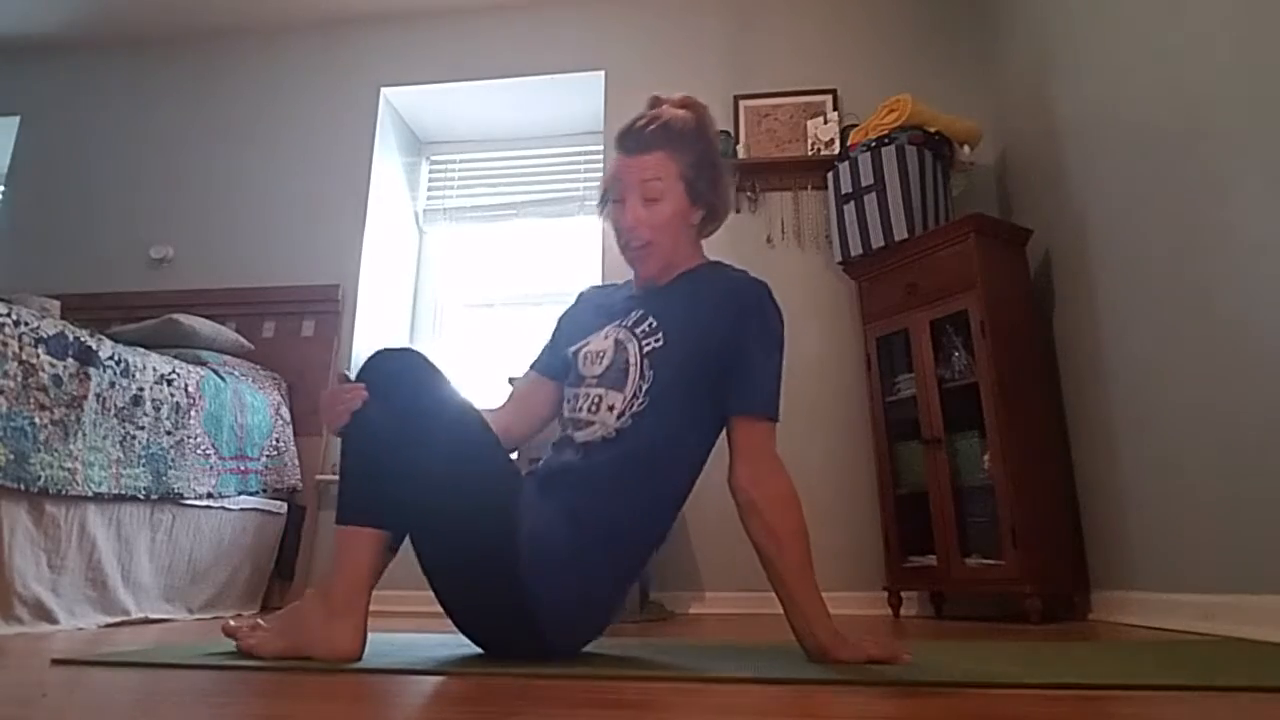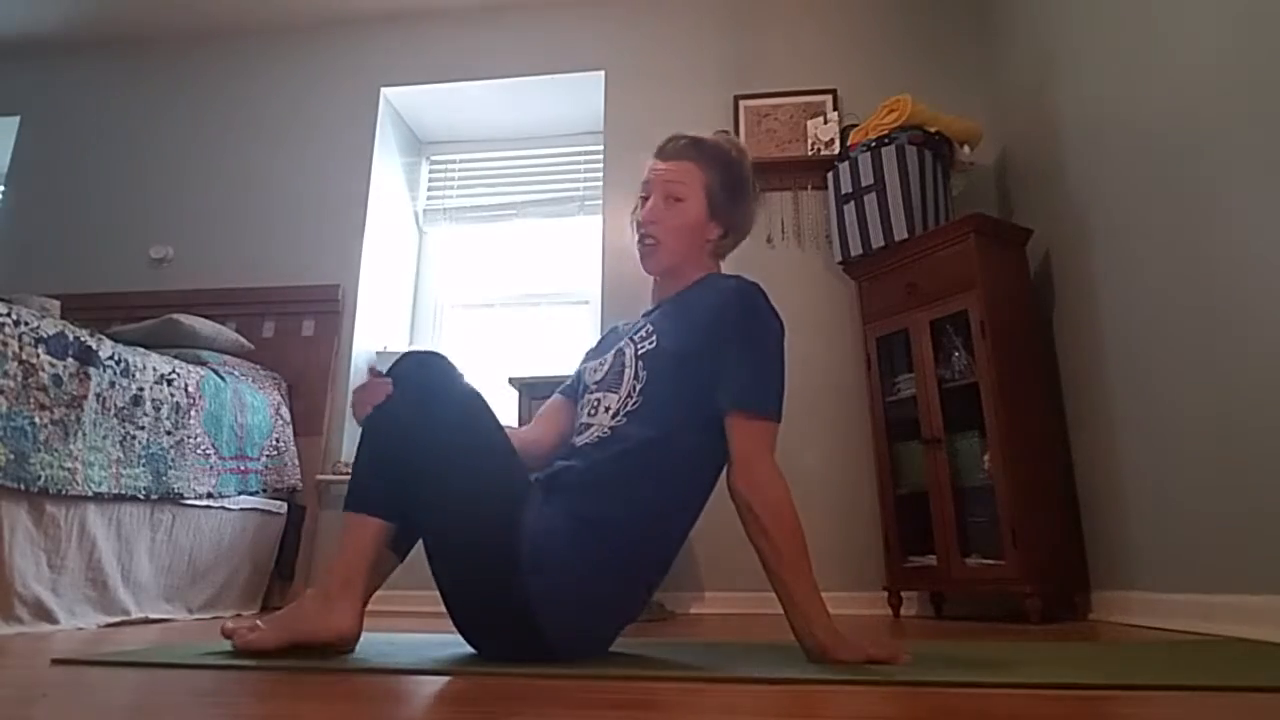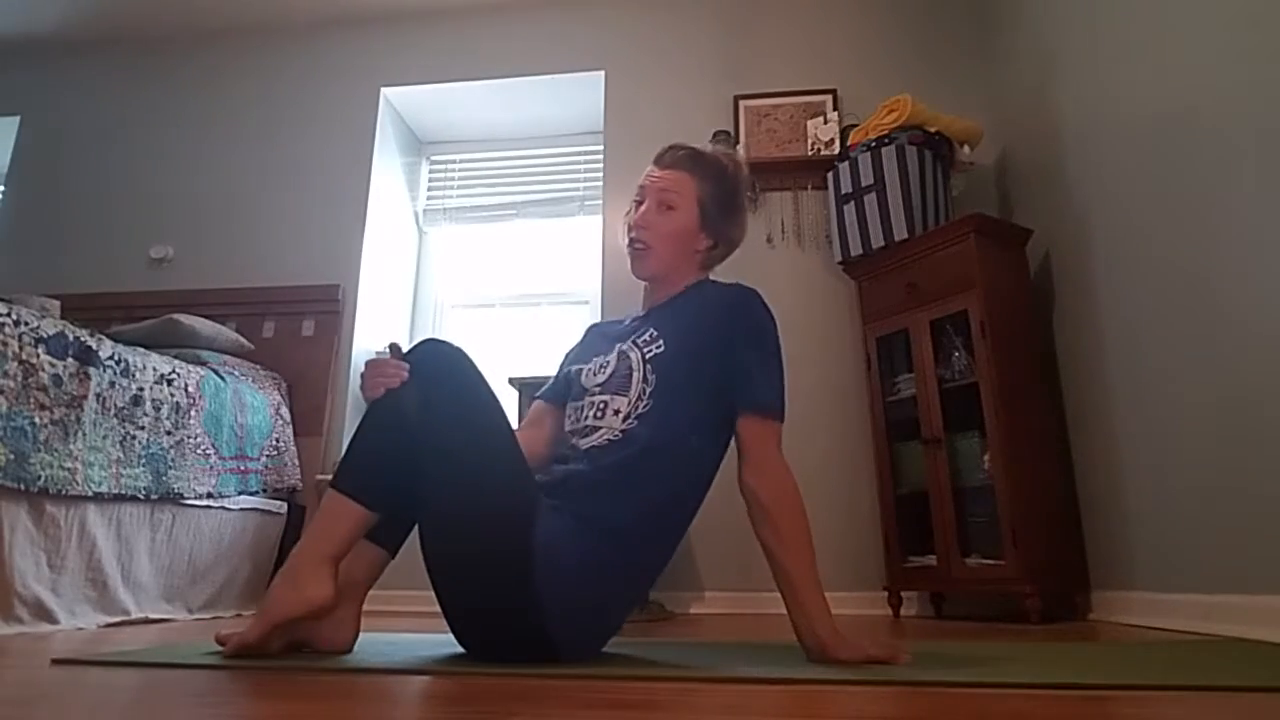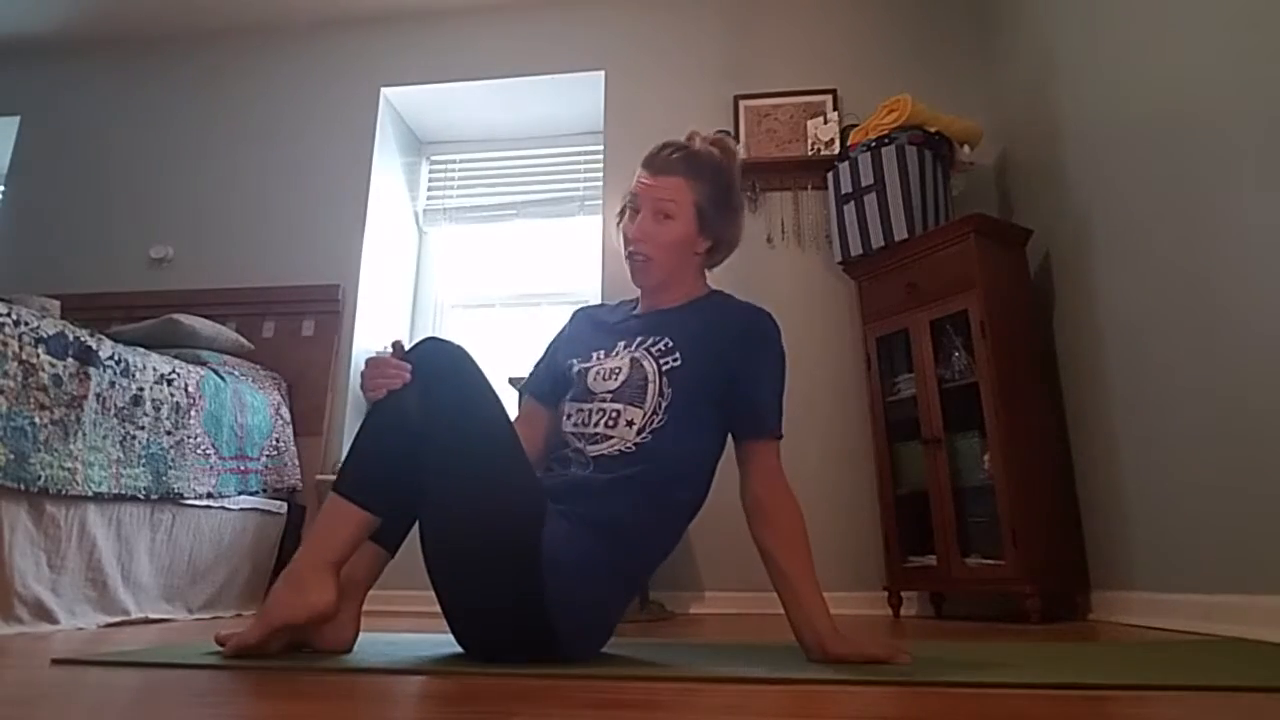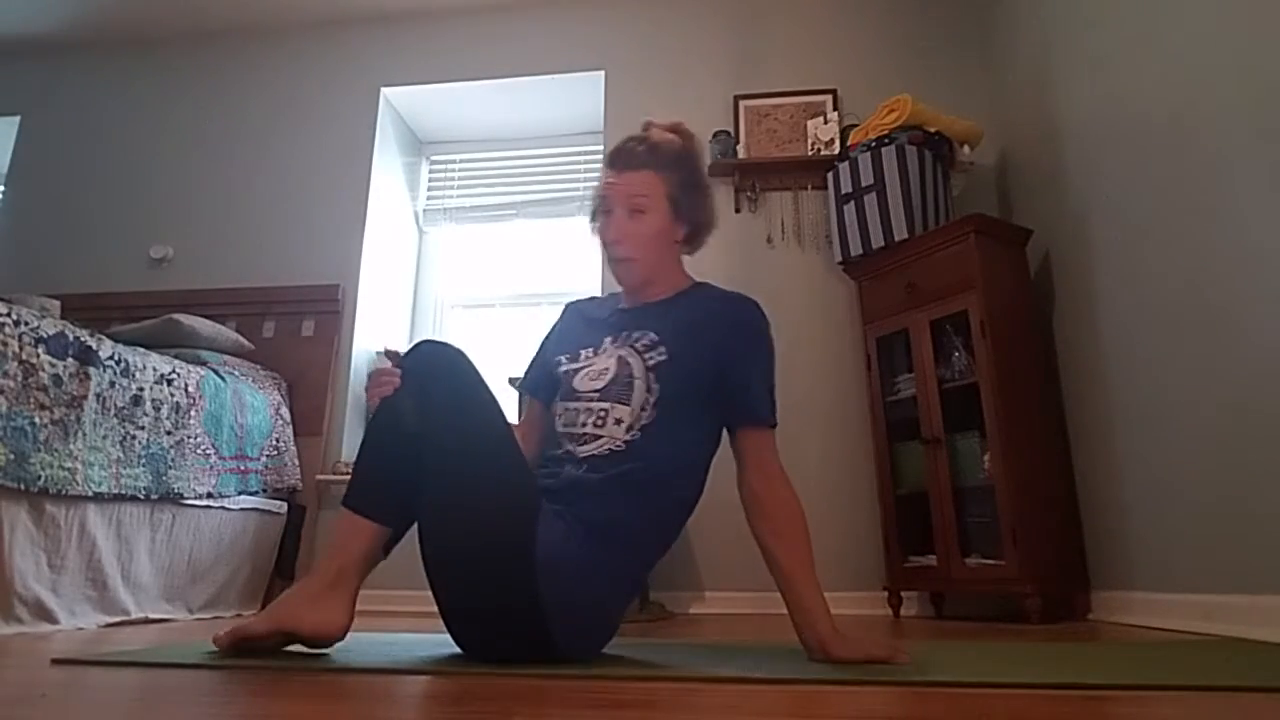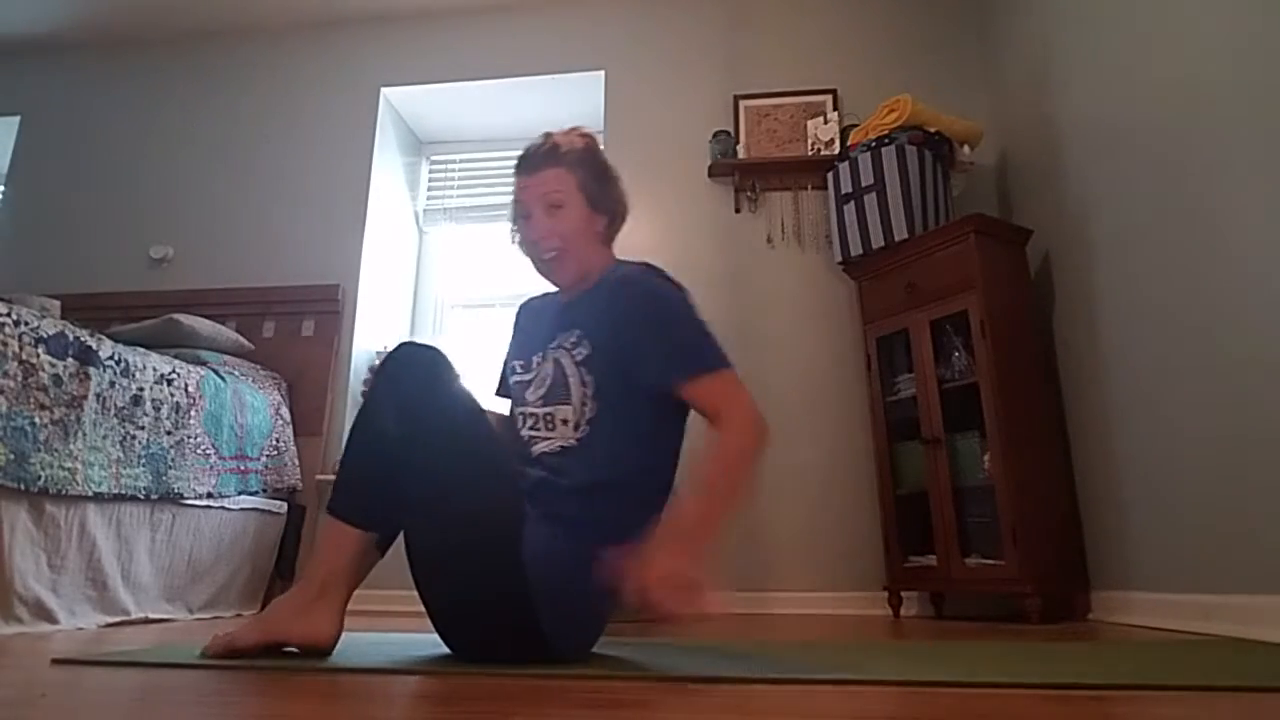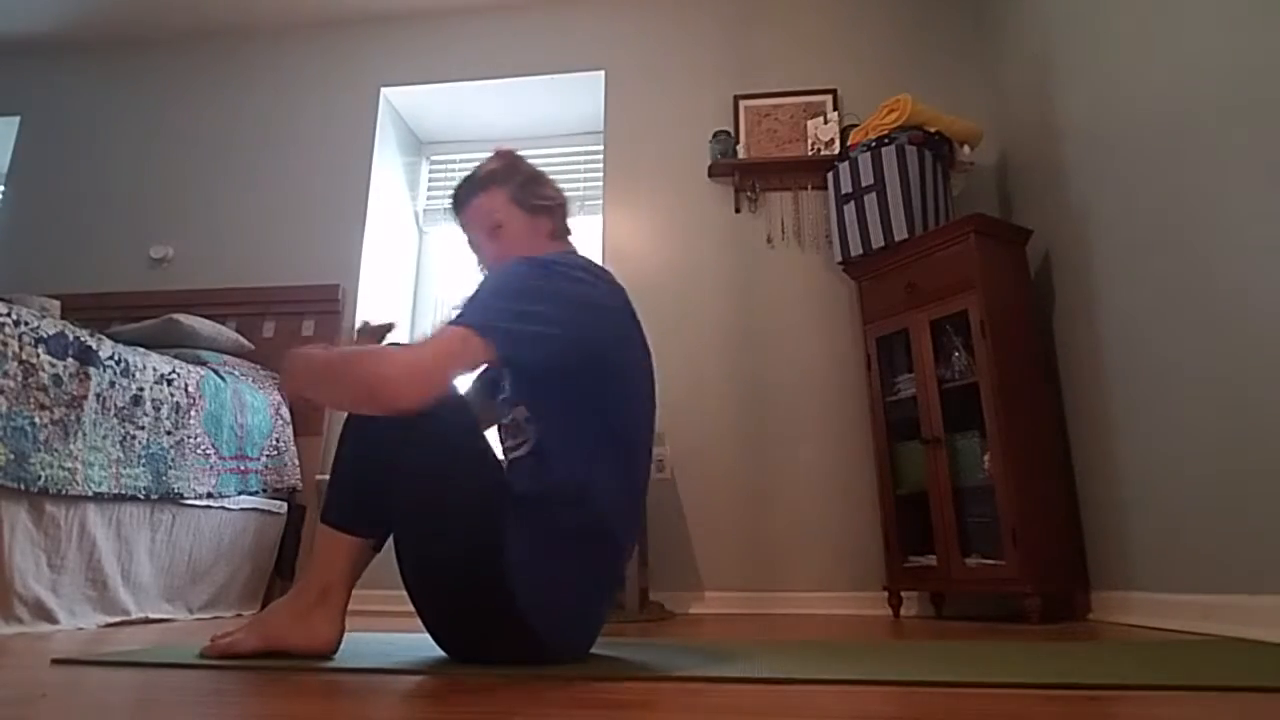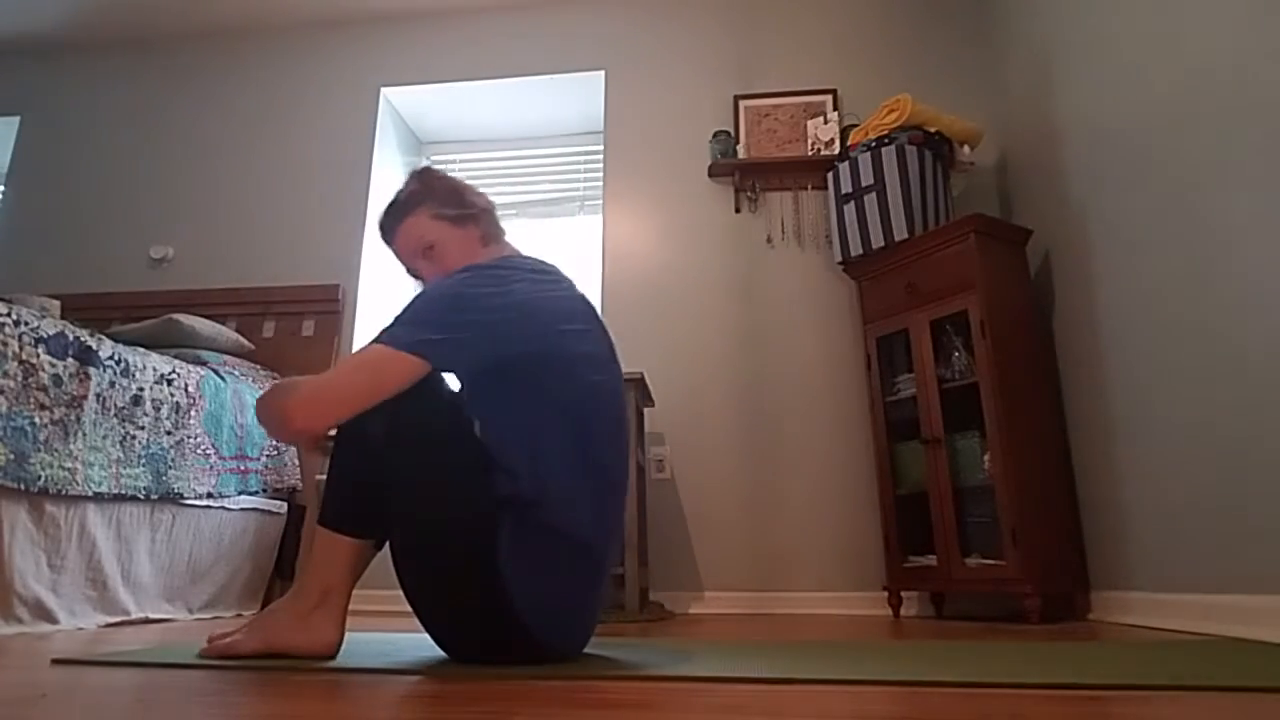
dt=0.3s
person 1, frame 1
left shoulder: (736, 303)
right shoulder: (590, 307)
left elbow: (754, 474)
right elbow: (507, 426)
left wrist: (819, 634)
right wrist: (375, 413)
left hip: (550, 586)
right hip: (518, 572)
left knee: (399, 376)
right knee: (392, 380)
left ankle: (337, 610)
right ankle: (339, 603)
person 1, frame 2
left shoulder: (736, 307)
right shoulder: (619, 338)
left elbow: (752, 474)
right elbow: (534, 445)
right wrist: (399, 419)
left hip: (557, 594)
right hip: (526, 593)
left knee: (425, 373)
right knee: (413, 398)
left ankle: (334, 596)
right ankle: (342, 601)
person 1, frame 3
left shoulder: (733, 315)
right shoulder: (601, 338)
left elbow: (763, 473)
right elbow: (524, 449)
left wrist: (820, 634)
right wrist: (405, 408)
left hip: (557, 595)
right hip: (519, 590)
left knee: (438, 364)
right knee: (424, 397)
left ankle: (308, 570)
right ankle: (334, 601)
person 1, frame 4
left shoulder: (741, 332)
right shoulder: (585, 326)
left elbow: (765, 488)
right elbow: (518, 450)
left wrist: (820, 634)
right wrist: (406, 404)
left hip: (561, 597)
right hip: (512, 591)
left knee: (440, 363)
right knee: (423, 379)
left ankle: (312, 575)
right ankle: (335, 602)
person 1, frame 5
left shoulder: (727, 322)
right shoulder: (577, 320)
left elbow: (762, 480)
left wrist: (820, 632)
right wrist: (412, 410)
left hip: (558, 597)
right hip: (510, 592)
left knee: (436, 367)
left ankle: (327, 590)
right ankle: (332, 591)
person 1, frame 6
left shoulder: (636, 294)
right shoulder: (534, 317)
left elbow: (742, 423)
left wrist: (676, 547)
left hip: (552, 594)
right hip: (527, 585)
left knee: (411, 371)
left ankle: (315, 601)
right ankle: (320, 597)
person 1, frame 7
left shoulder: (546, 278)
right shoulder: (575, 290)
left elbow: (400, 385)
right elbow: (472, 415)
left wrist: (305, 366)
left hip: (532, 598)
right hip: (554, 599)
left knee: (394, 391)
left ankle: (314, 606)
right ankle: (320, 601)
person 1, frame 8
left shoulder: (482, 290)
right shoulder: (537, 289)
left elbow: (306, 412)
left wrist: (271, 405)
left hip: (524, 603)
right hip: (550, 601)
left knee: (389, 399)
left ankle: (314, 609)
right ankle: (317, 604)
